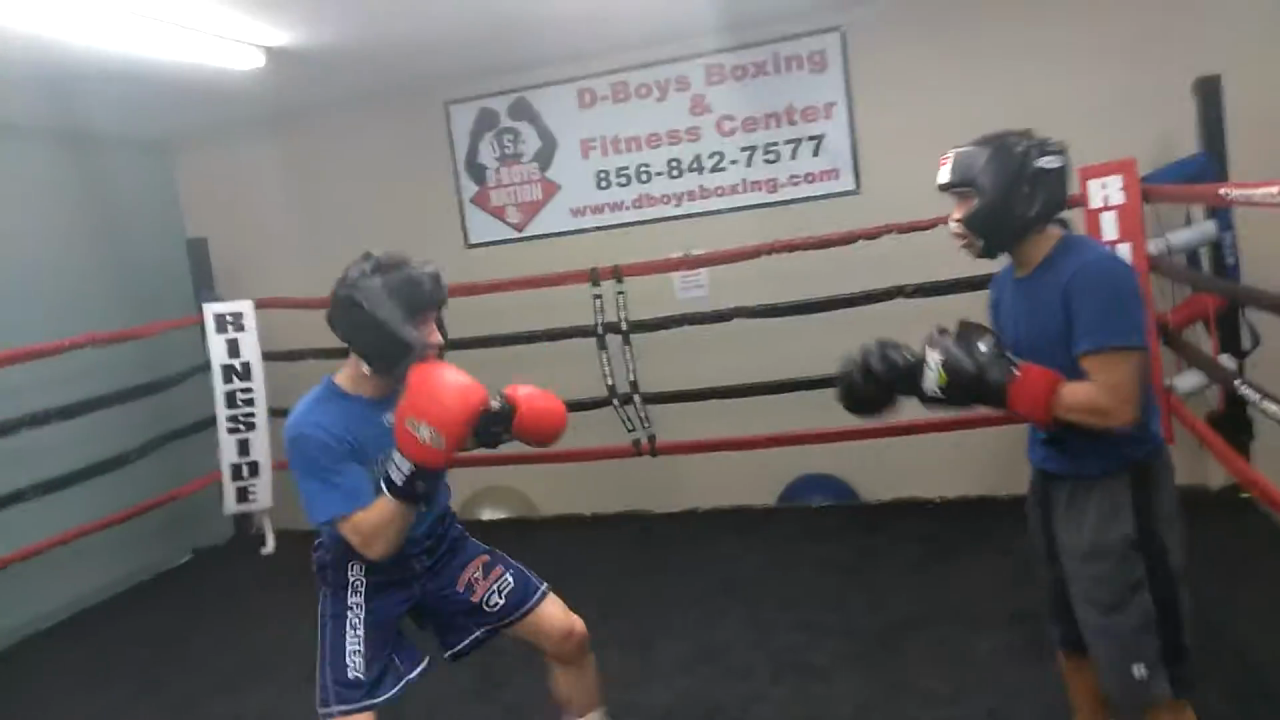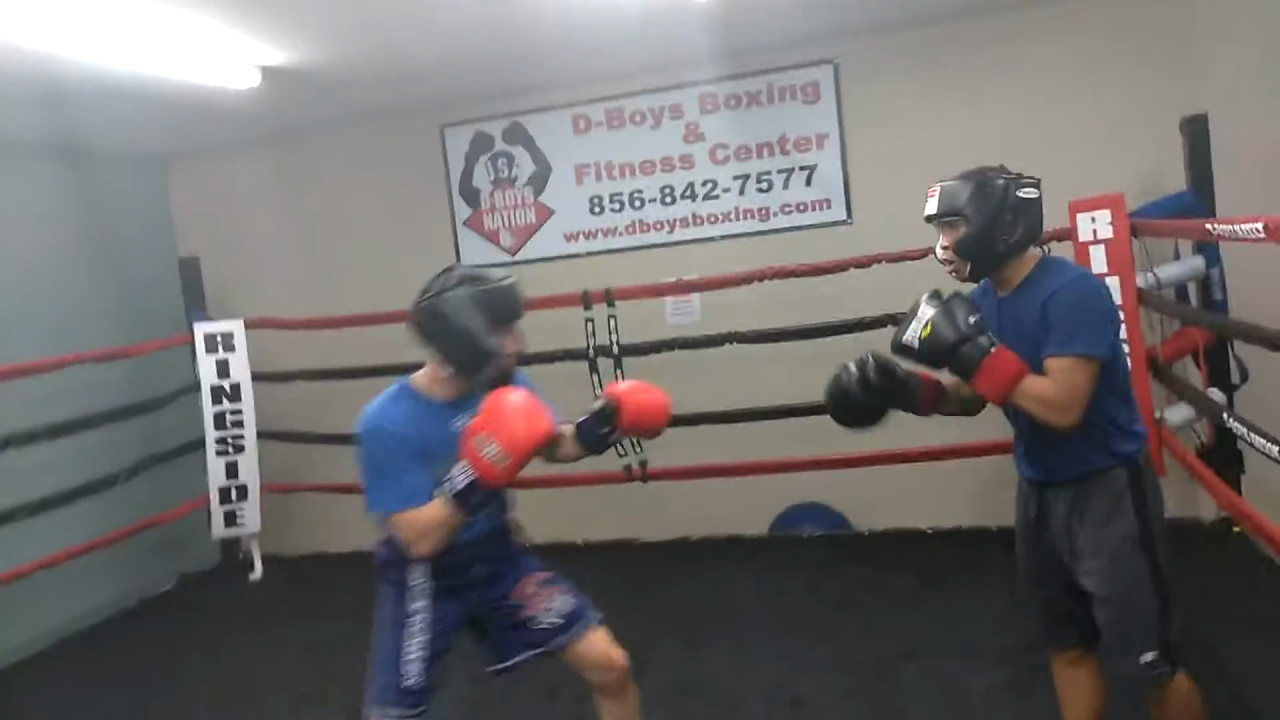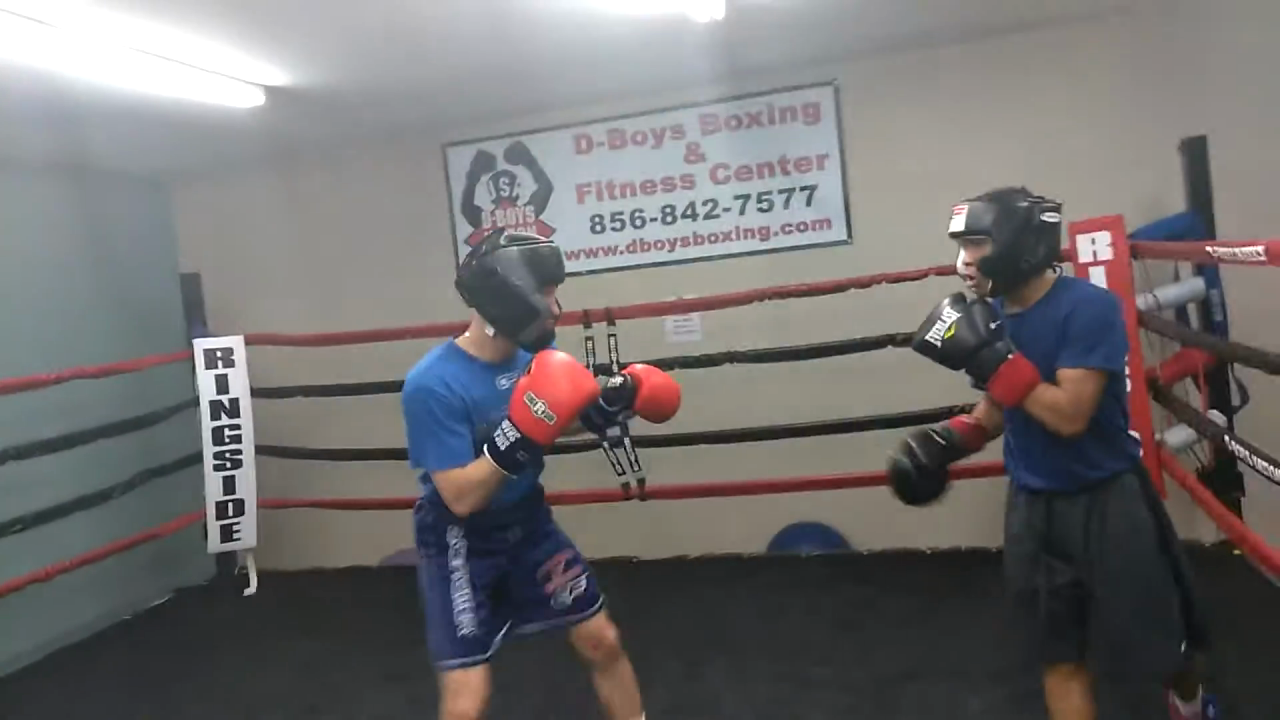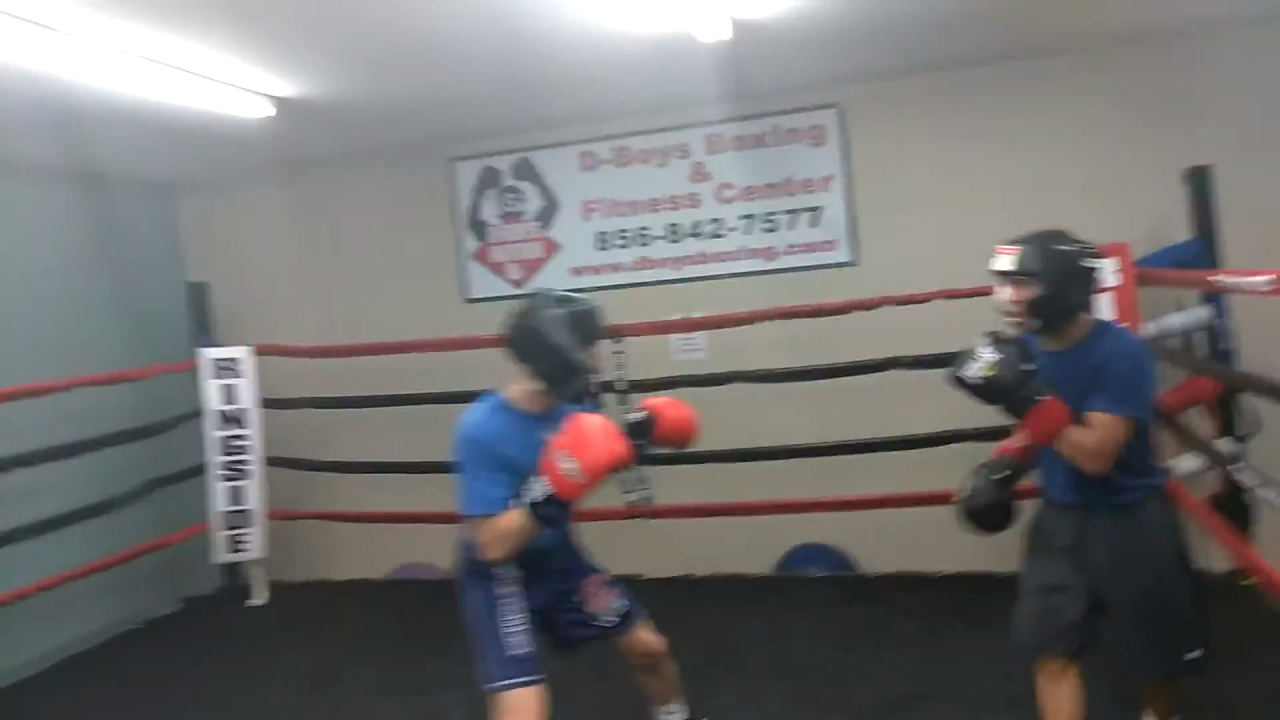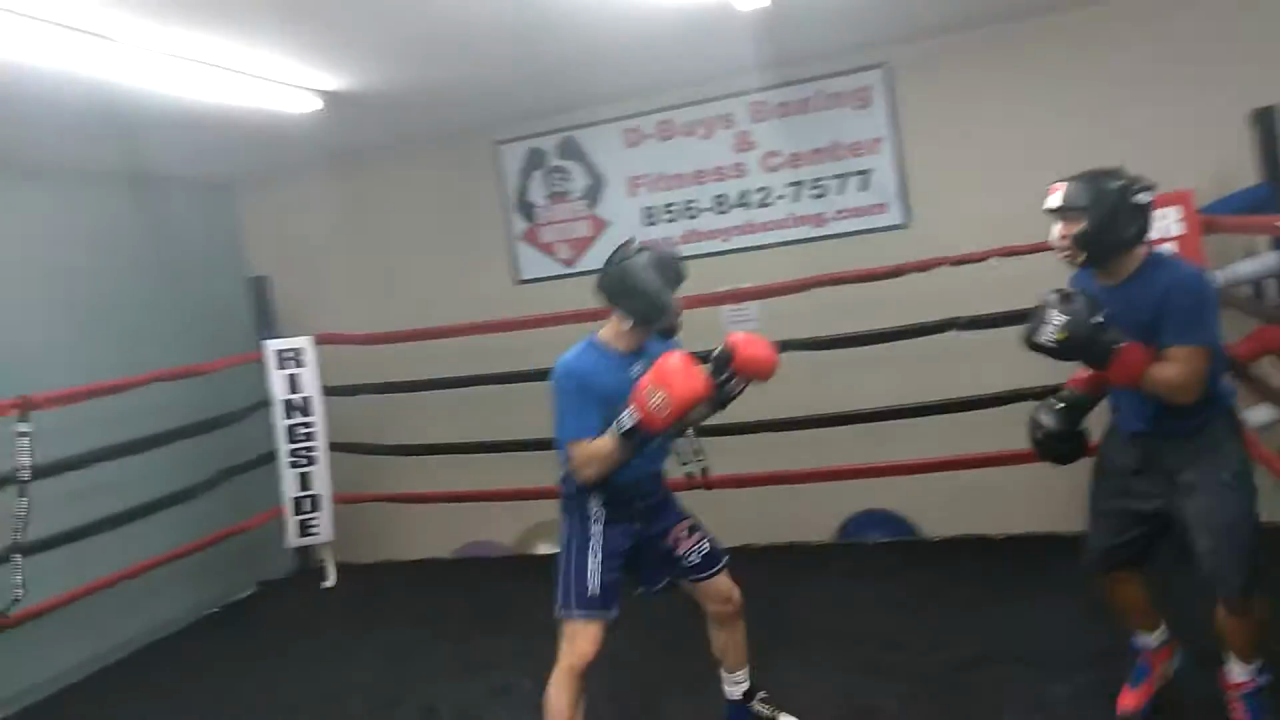
dt=0.2s
person 1, frame 1
left shoulder: (1096, 273)
right shoulder: (1010, 280)
left elbow: (1116, 409)
right elbow: (1007, 386)
left wrist: (1004, 377)
right wrist: (916, 373)
left hip: (1119, 489)
right hip: (1054, 482)
right knee: (1075, 636)
person 1, frame 2
left shoulder: (1074, 290)
right shoulder: (982, 299)
left elbow: (1061, 407)
right elbow: (967, 393)
left wrist: (972, 352)
right wrist: (902, 383)
left hip: (1106, 490)
right hip: (1040, 490)
left knee: (1147, 653)
right knee: (1067, 643)
person 1, frame 3
left shoulder: (1089, 307)
right shoulder: (990, 313)
left elbow: (1069, 415)
left wrist: (988, 358)
right wrist: (951, 438)
left hip: (1108, 500)
right hip: (1031, 505)
left knee: (1159, 645)
right knee: (1057, 655)
person 1, frame 4
left shoulder: (1121, 353)
right shoulder: (1027, 343)
left elbow: (1098, 455)
left wrist: (1026, 398)
right wrist: (1007, 464)
left hip: (1132, 521)
right hip: (1063, 518)
left knee: (1158, 653)
right knee: (1051, 653)
person 1, frame 5
left shoulder: (1180, 283)
right shoulder: (1086, 283)
left elbow: (1183, 386)
left wrist: (1106, 347)
right wrist: (1073, 398)
left hip: (1200, 442)
right hip: (1132, 444)
left knee: (1230, 577)
right knee: (1114, 559)
right ankle: (1155, 652)
person 2, frame 1
left shoulder: (427, 376)
right shoulder: (314, 427)
left elbow: (462, 430)
right elbow: (373, 542)
left wrist: (498, 419)
right wrist: (415, 462)
left hip: (438, 544)
right hip: (363, 576)
left knee: (565, 634)
person 2, frame 2
left shoulder: (499, 385)
right shoulder: (387, 426)
left elbow: (549, 446)
right elbow: (420, 539)
left wrist: (599, 427)
right wrist: (474, 479)
left hip: (496, 557)
right hip: (424, 579)
left knee: (607, 664)
person 2, frame 3
left shoulder: (533, 351)
right shoulder: (432, 384)
left elbow: (560, 414)
right elbow: (462, 499)
left wrist: (608, 403)
right wrist: (519, 434)
left hip: (527, 524)
right hip: (459, 541)
left knee: (602, 643)
person 2, frame 4
left shoulder: (567, 401)
right shoulder: (482, 433)
left elbow: (591, 454)
right elbow: (491, 546)
left wrist: (636, 435)
right wrist: (550, 490)
left hip: (556, 558)
right hip: (501, 579)
left knee: (649, 648)
person 2, frame 5
left shoulder: (660, 348)
right shoulder: (577, 370)
left elbow: (685, 414)
right elbow: (587, 467)
left wrist: (727, 380)
right wrist: (636, 419)
left hip: (652, 496)
right hip: (598, 507)
left knee: (724, 598)
right knee: (580, 646)
